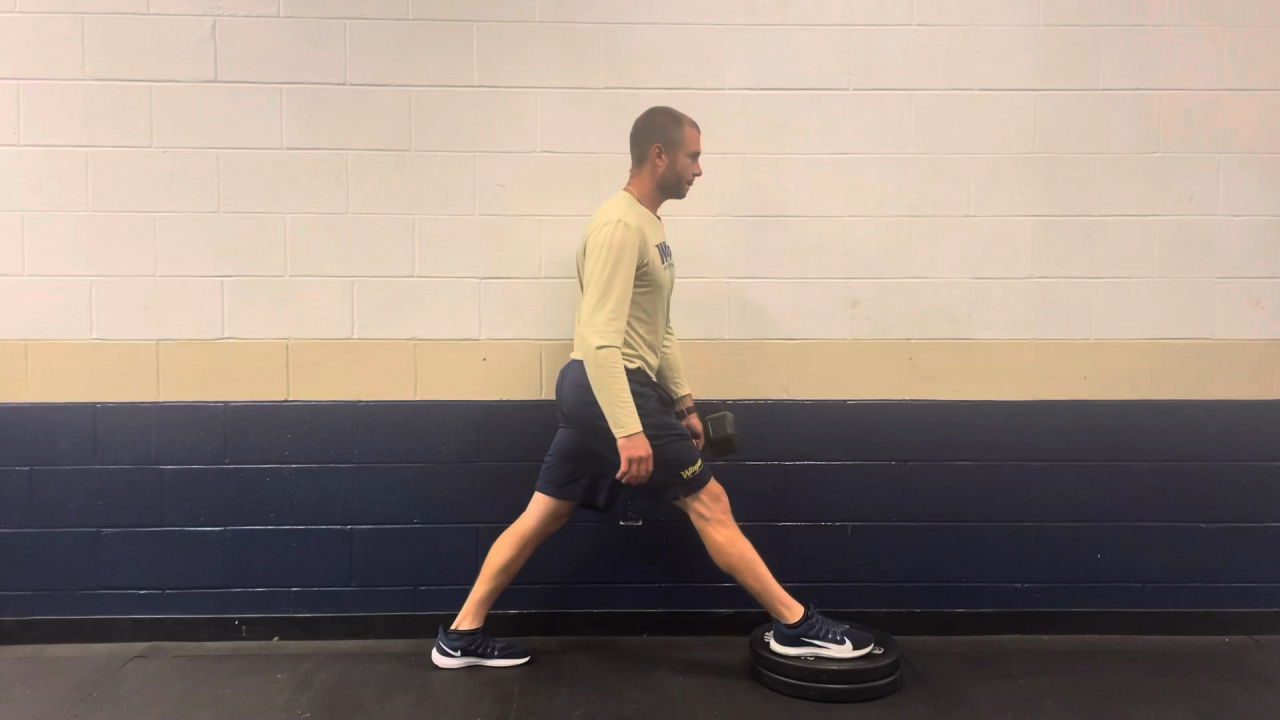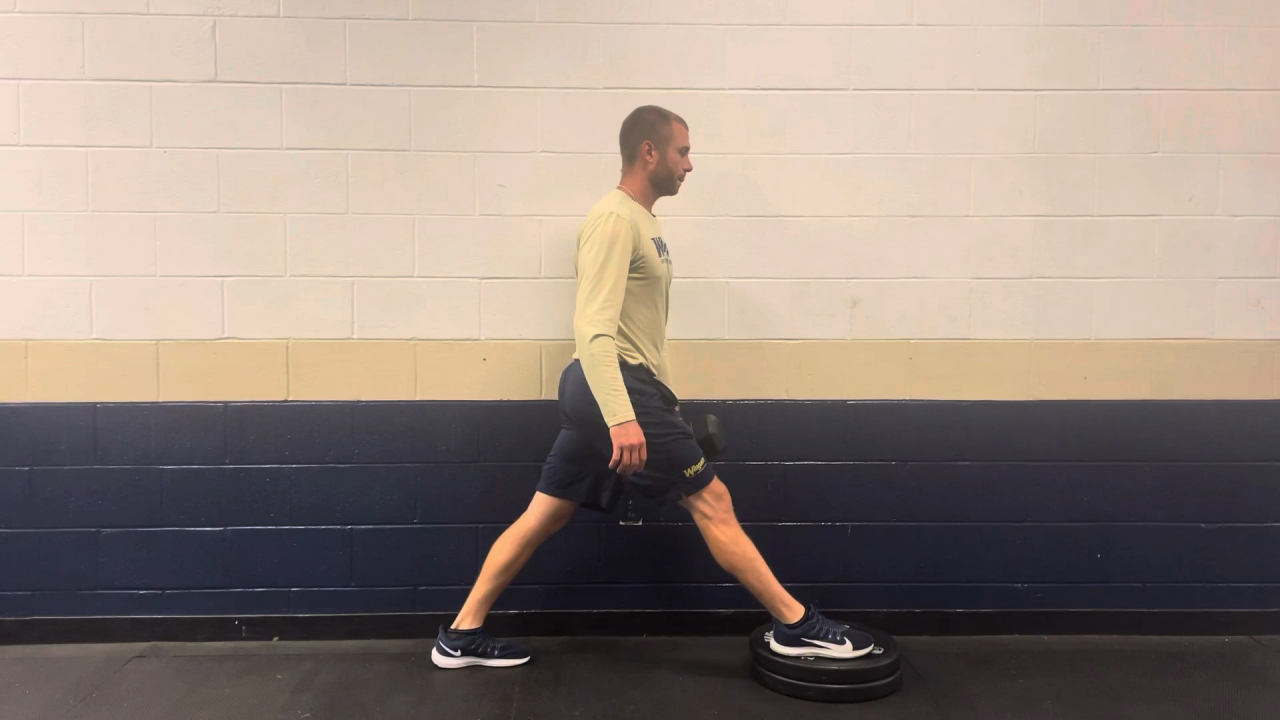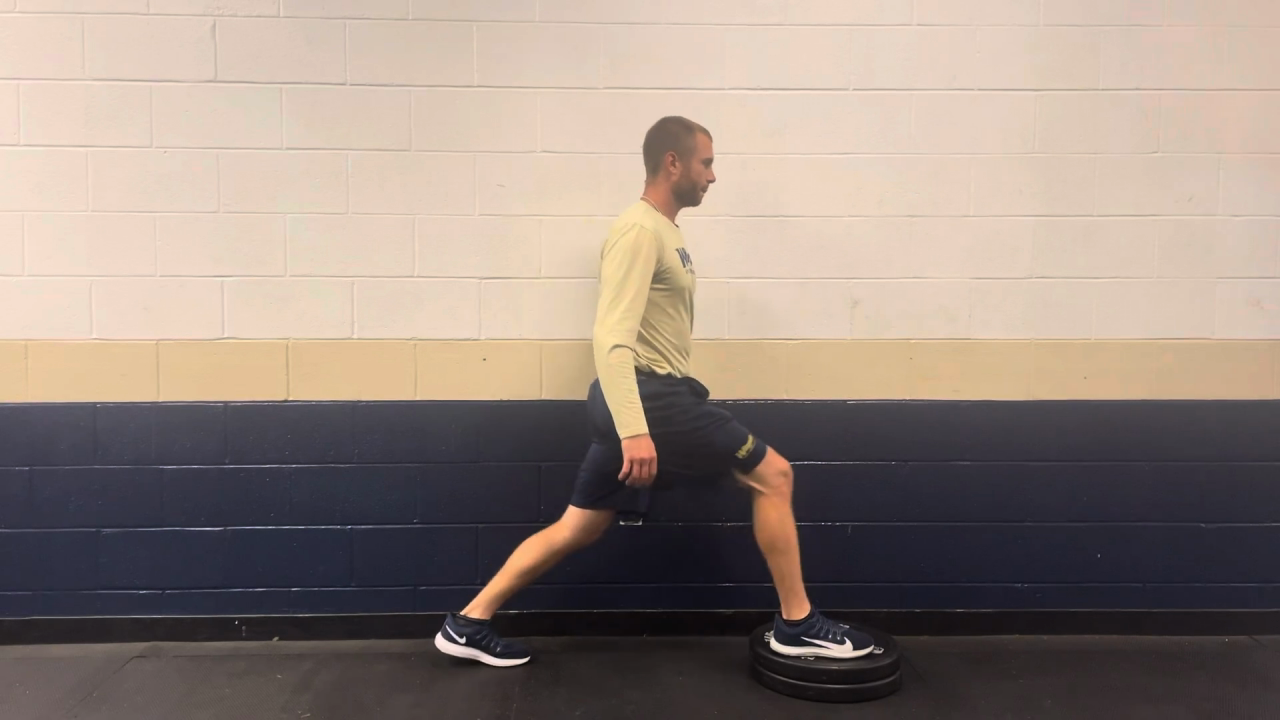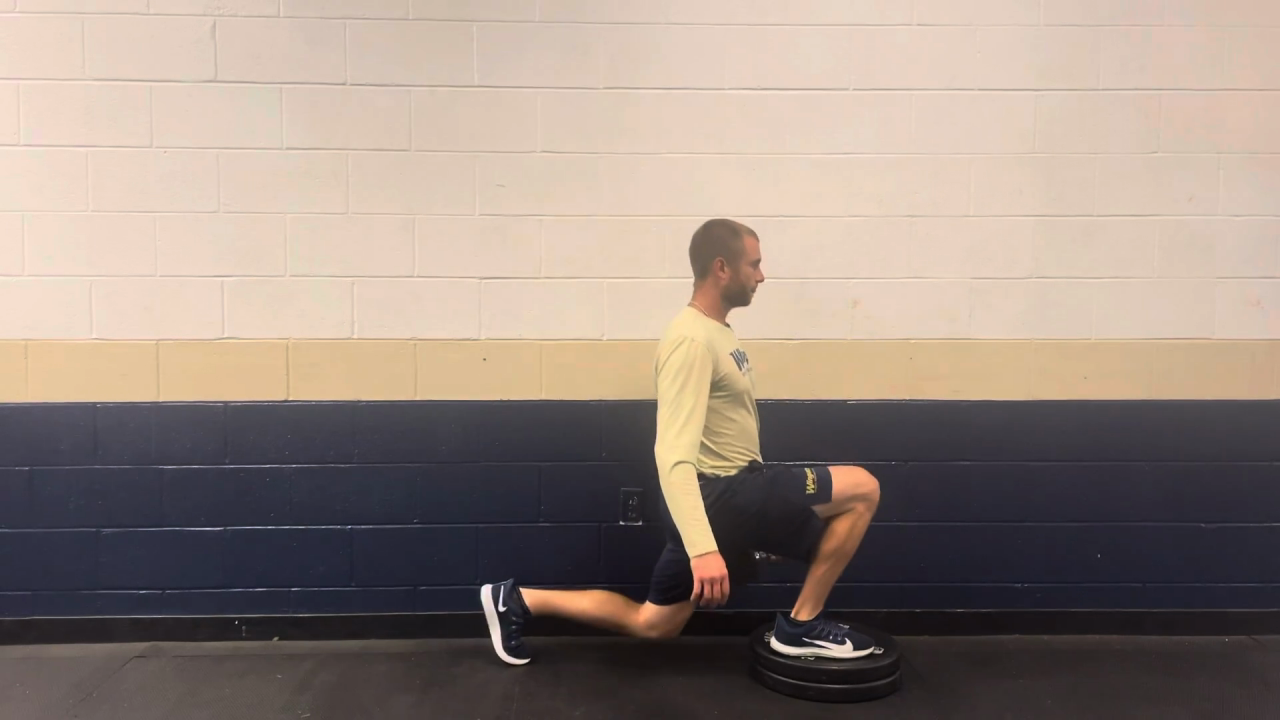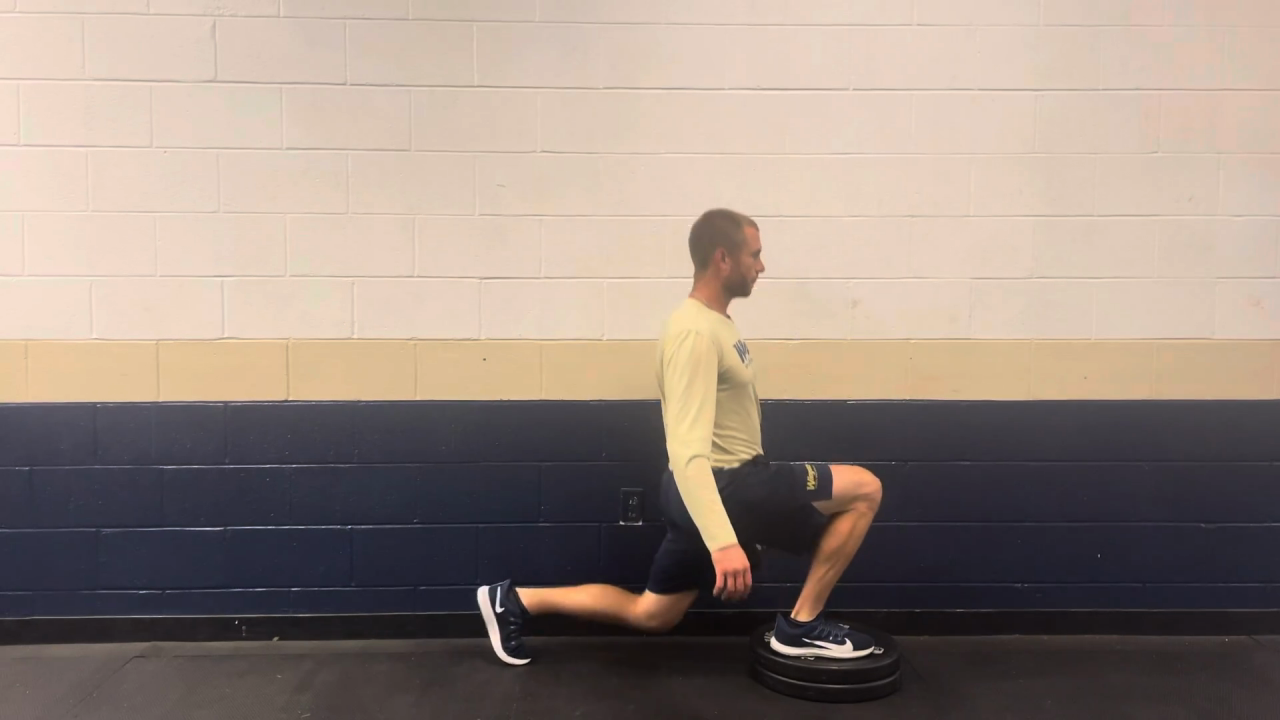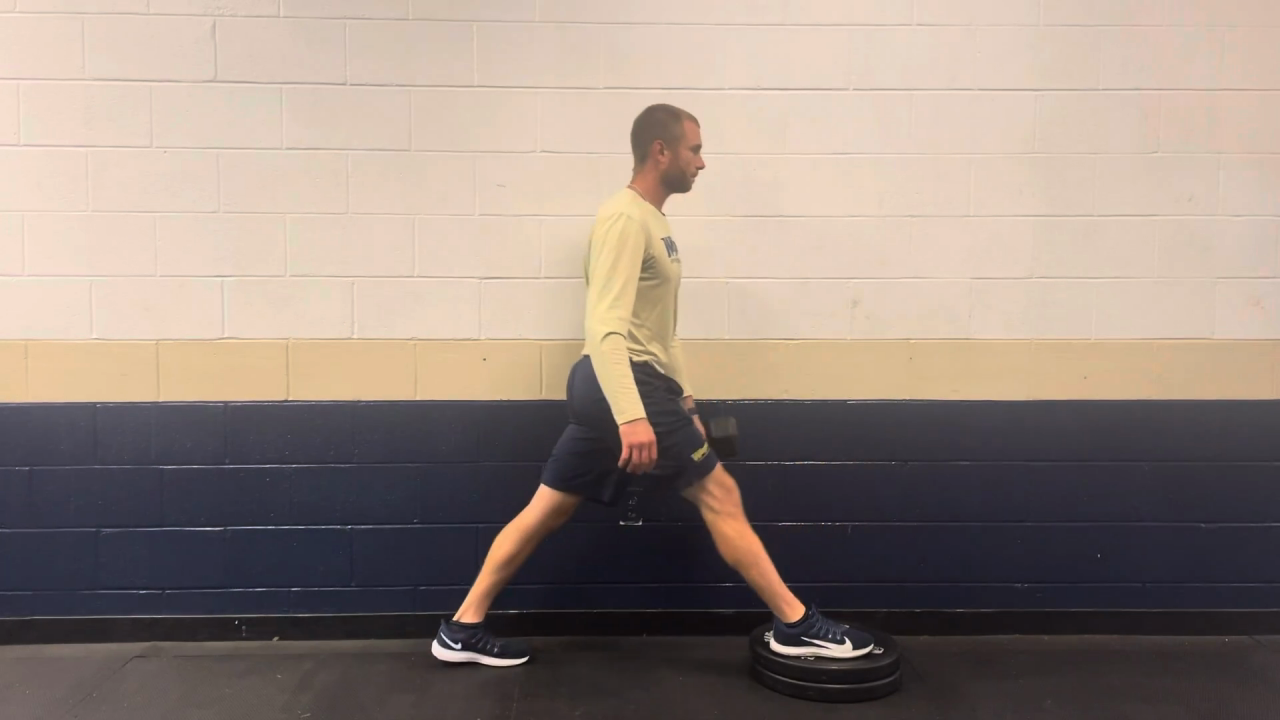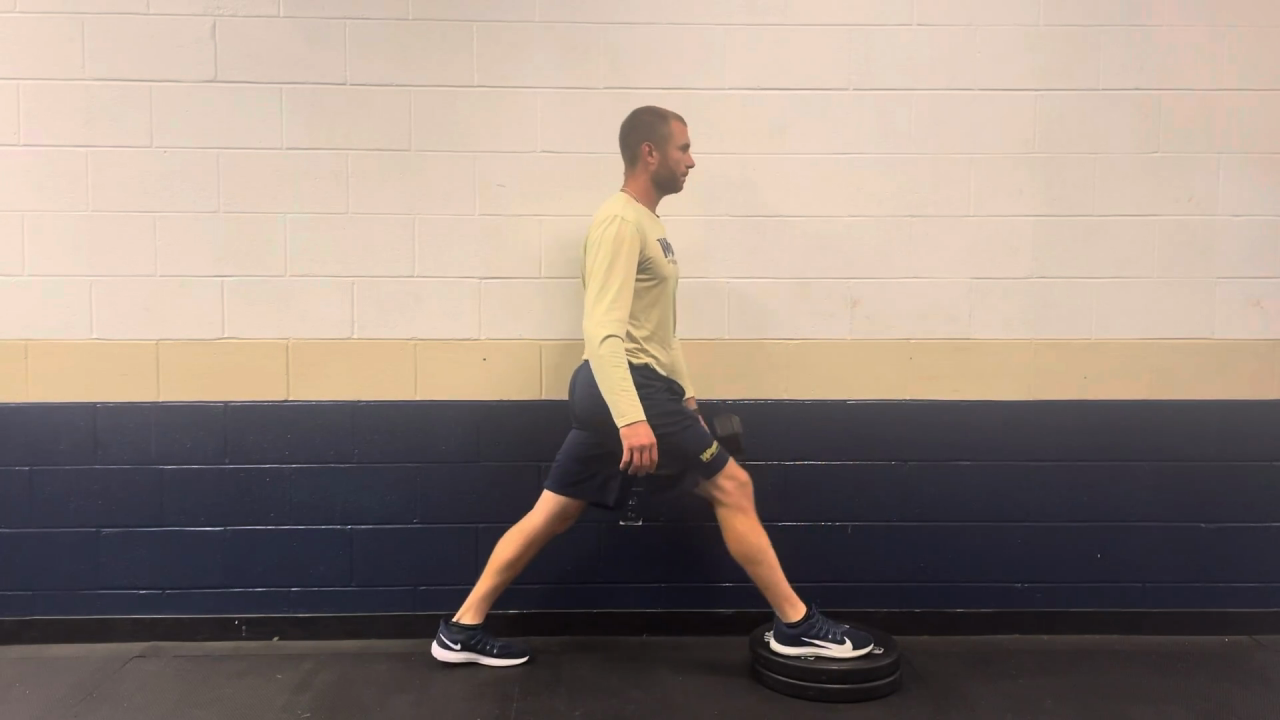
dt=0.7s
person 1, frame 1
left shoulder: (646, 223)
right shoulder: (621, 227)
left elbow: (656, 330)
right elbow: (600, 338)
left wrist: (682, 402)
right wrist: (628, 429)
left hip: (590, 390)
right hip: (608, 388)
left knee: (543, 514)
right knee: (709, 501)
left ankle: (462, 635)
right ankle: (797, 626)
person 1, frame 2
left shoulder: (640, 221)
right shoulder: (616, 219)
right elbow: (594, 329)
left wrist: (667, 404)
right wrist: (623, 417)
left hip: (597, 390)
right hip: (617, 389)
left knee: (545, 514)
right knee: (712, 500)
left ankle: (462, 634)
right ankle: (797, 625)
person 1, frame 3
left shoulder: (661, 229)
right shoulder: (639, 231)
right elbow: (611, 338)
right wrist: (634, 430)
left hip: (640, 398)
right hip: (649, 395)
left knee: (578, 525)
right knee: (772, 475)
left ankle: (469, 621)
right ankle: (798, 624)
person 1, frame 4
left shoulder: (714, 331)
right shoulder: (692, 341)
right elbow: (674, 456)
left wrist: (758, 519)
right wrist: (702, 550)
left hip: (724, 491)
right hip: (721, 496)
left knee: (653, 623)
right knee: (862, 490)
left ankle: (516, 601)
right ankle: (803, 624)
person 1, frame 5
left shoulder: (714, 322)
right shoulder: (696, 333)
right elbow: (688, 452)
right wrist: (723, 541)
left hip: (724, 484)
right hip: (726, 487)
left knee: (654, 612)
right knee: (863, 490)
left ankle: (513, 602)
right ankle: (803, 625)
person 1, frame 6
left shoulder: (649, 220)
right shoulder: (625, 219)
right elbow: (605, 328)
left wrist: (684, 399)
right wrist: (632, 415)
left hip: (604, 388)
right hip: (621, 387)
left knee: (546, 510)
right knee: (721, 495)
left ankle: (462, 628)
right ankle: (796, 624)
person 1, frame 7
left shoulder: (644, 222)
right shoulder: (620, 223)
right elbow: (603, 331)
left wrist: (685, 400)
right wrist: (632, 417)
left hip: (609, 392)
right hip: (626, 388)
left knee: (551, 514)
right knee: (734, 488)
left ankle: (463, 628)
right ankle: (797, 625)
